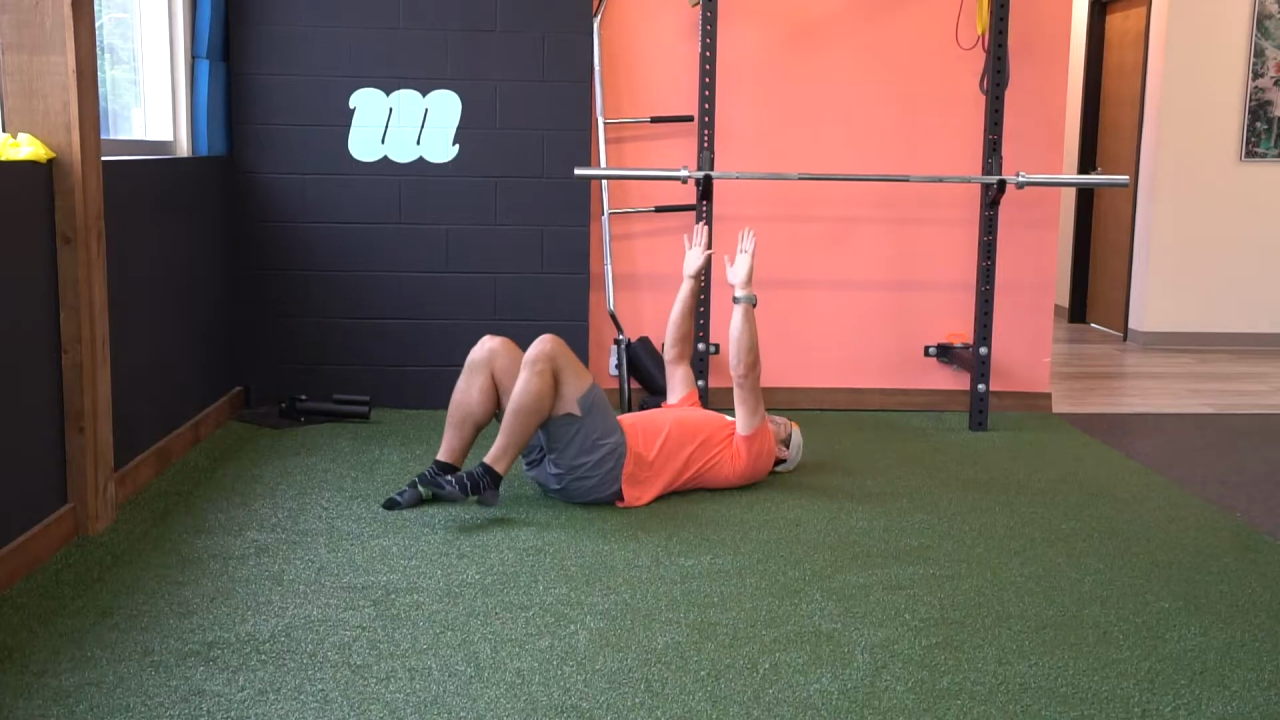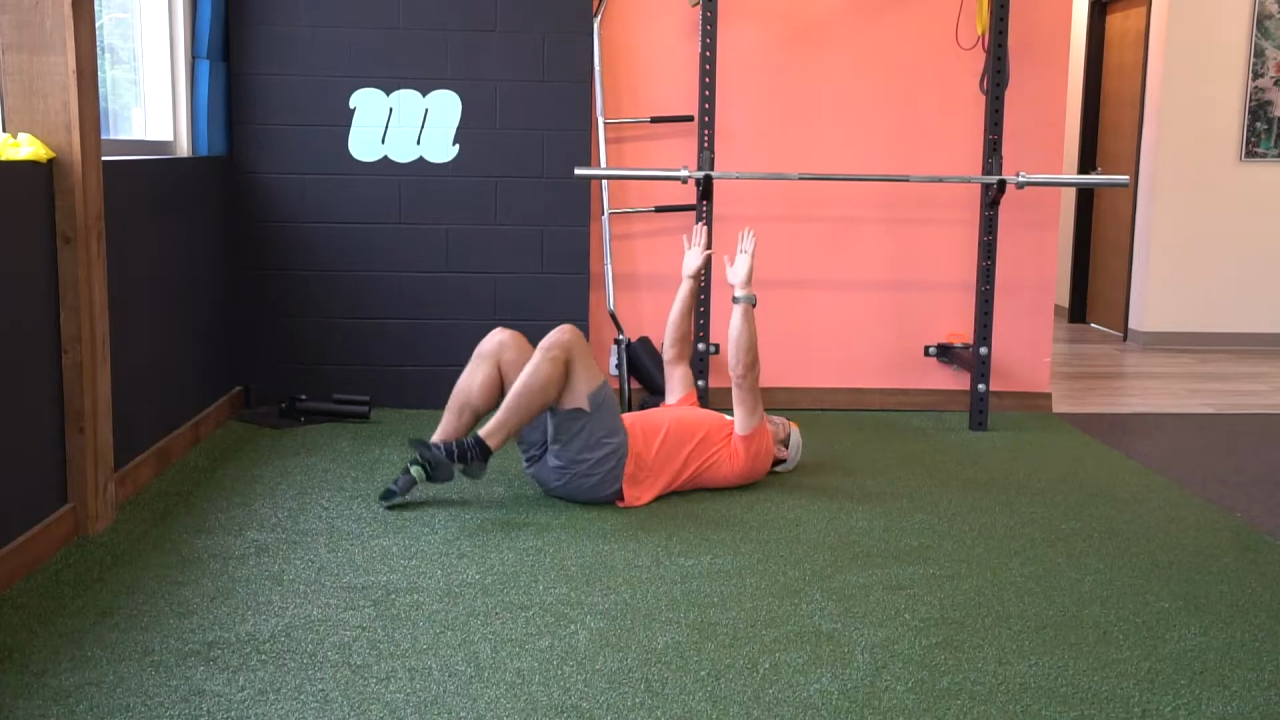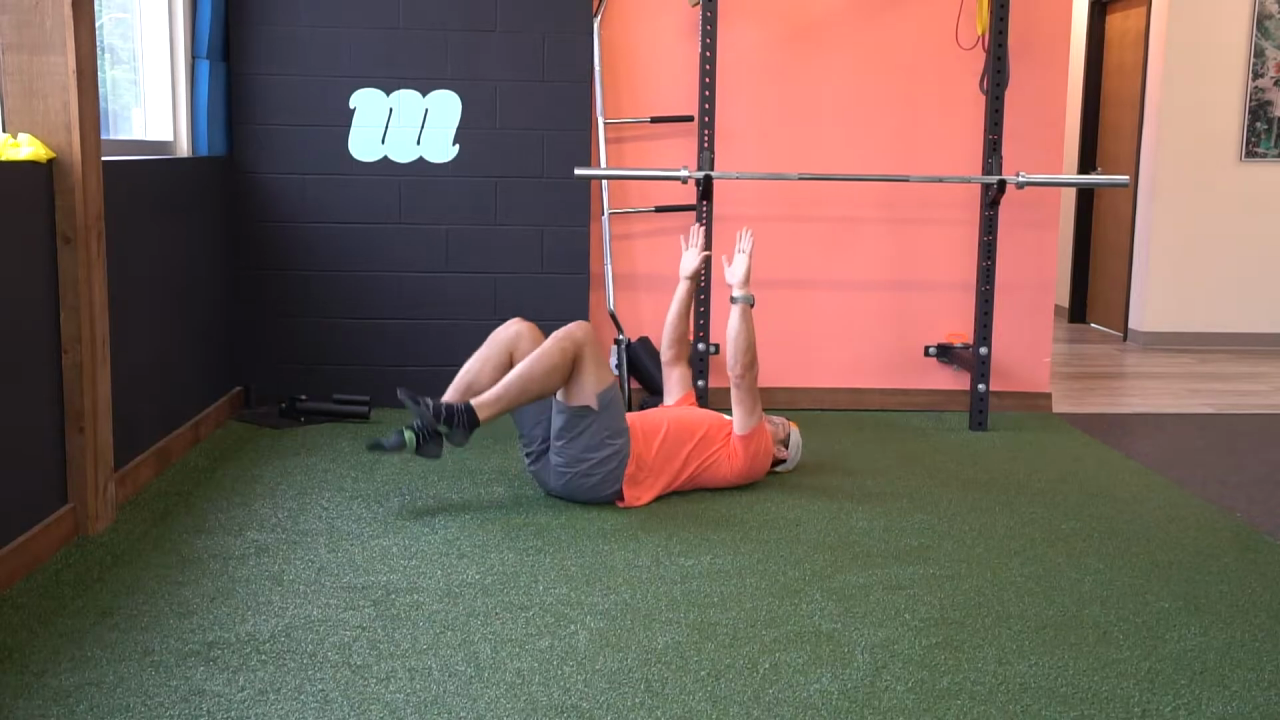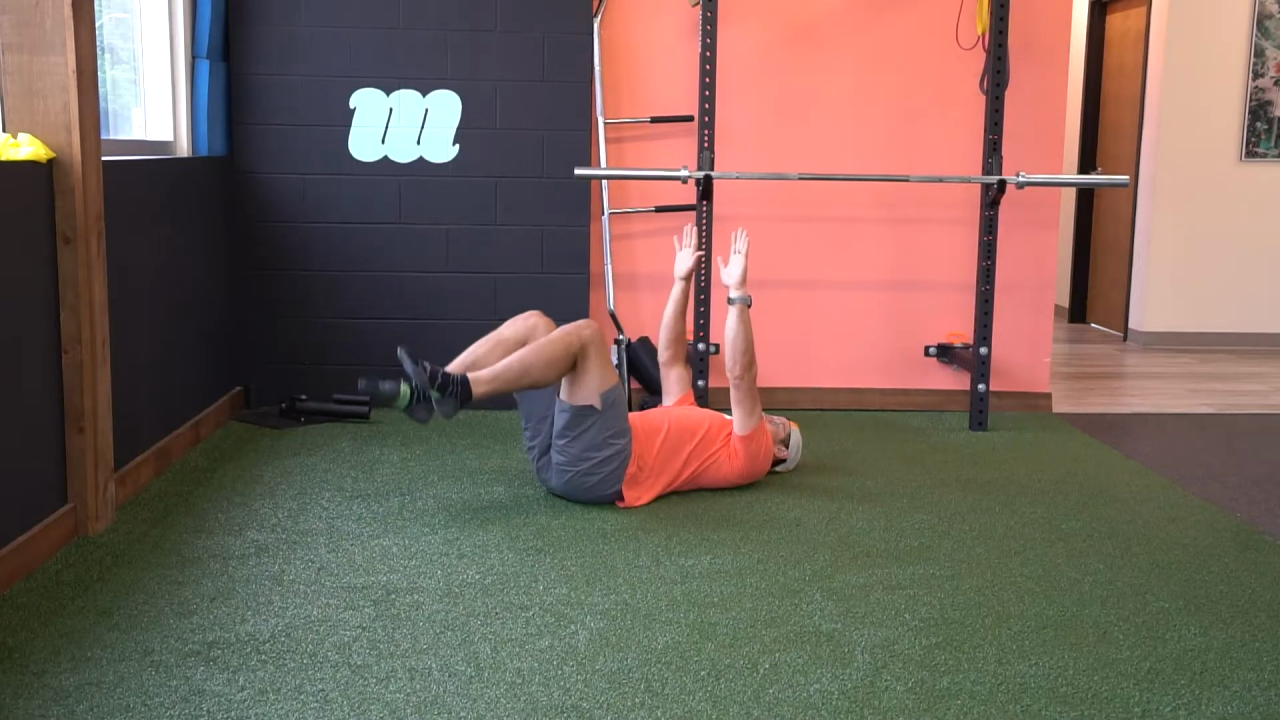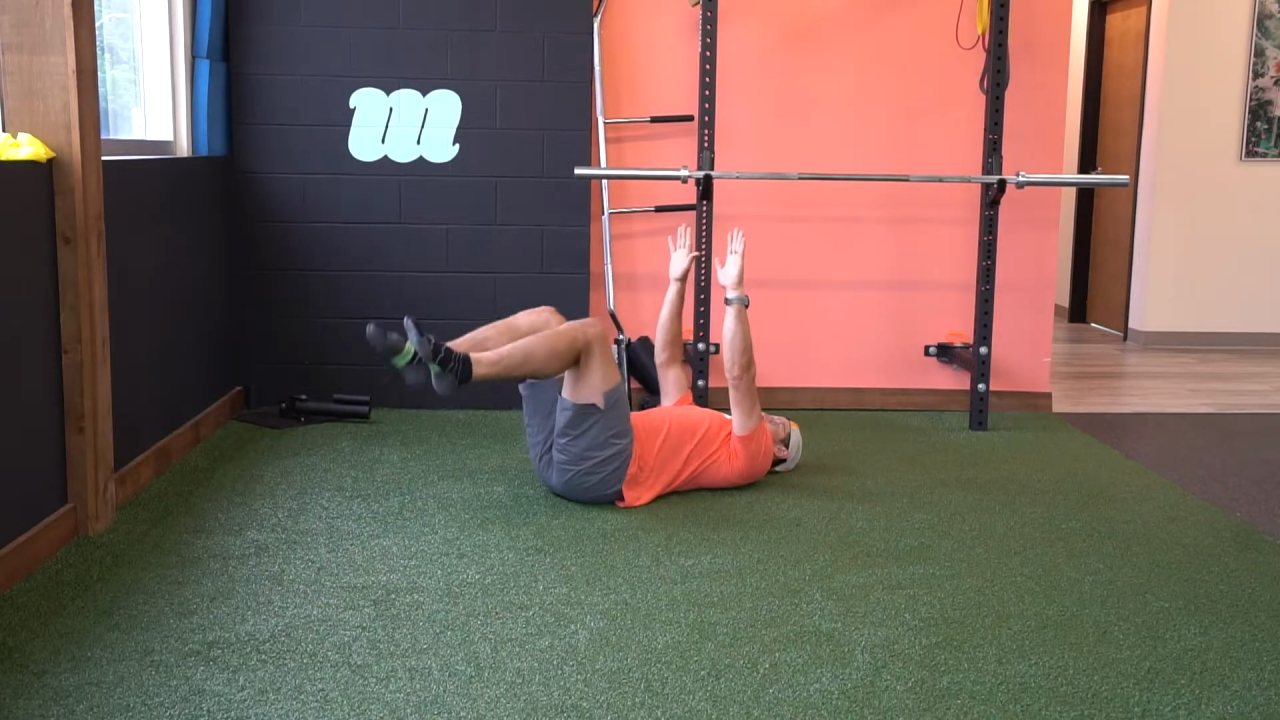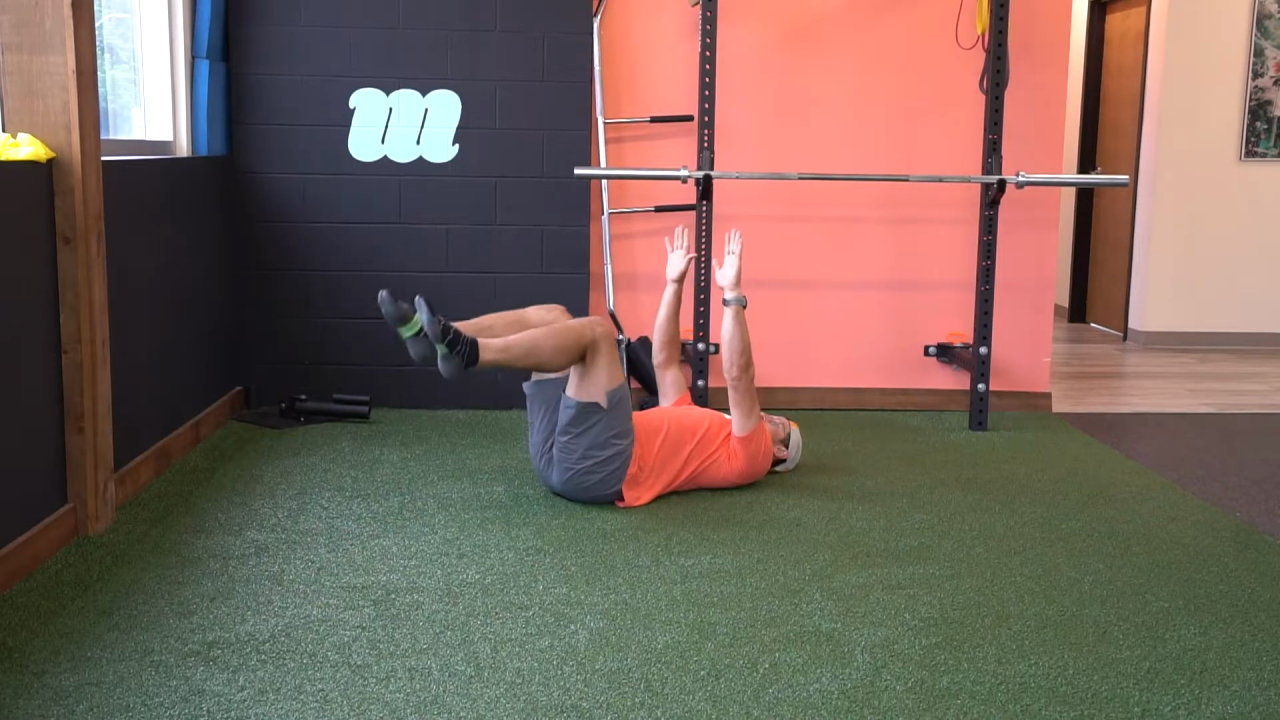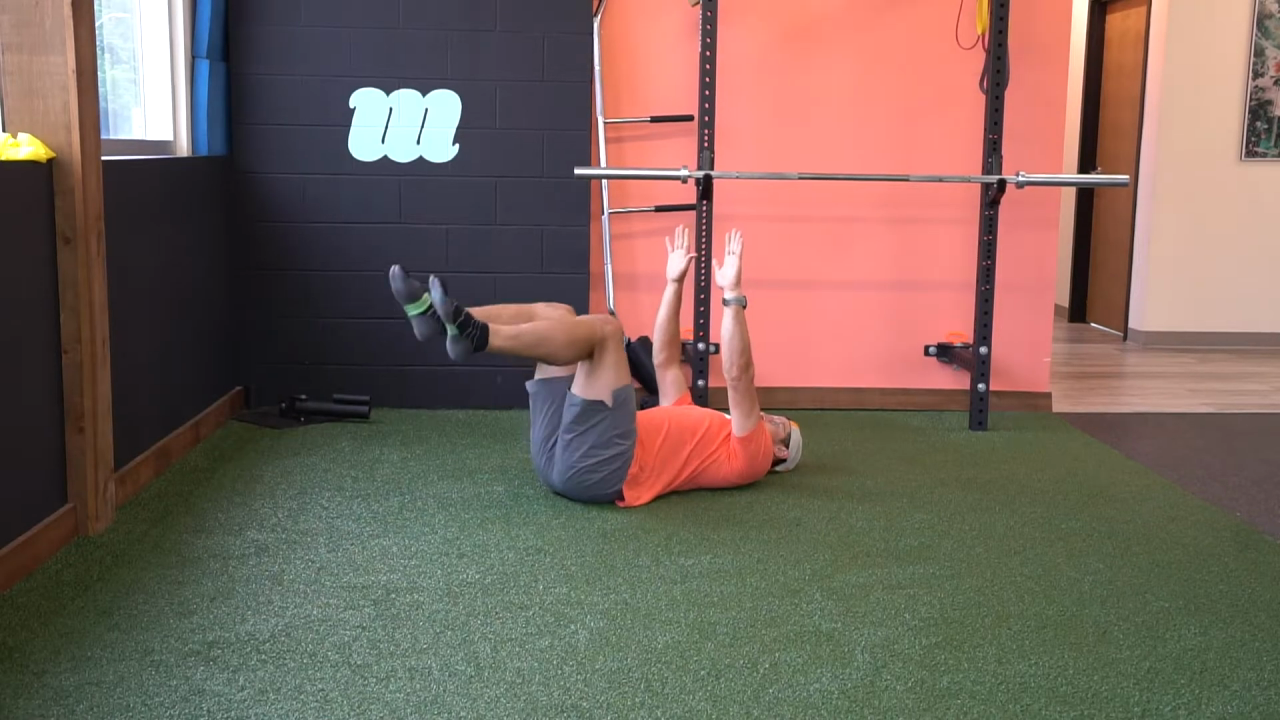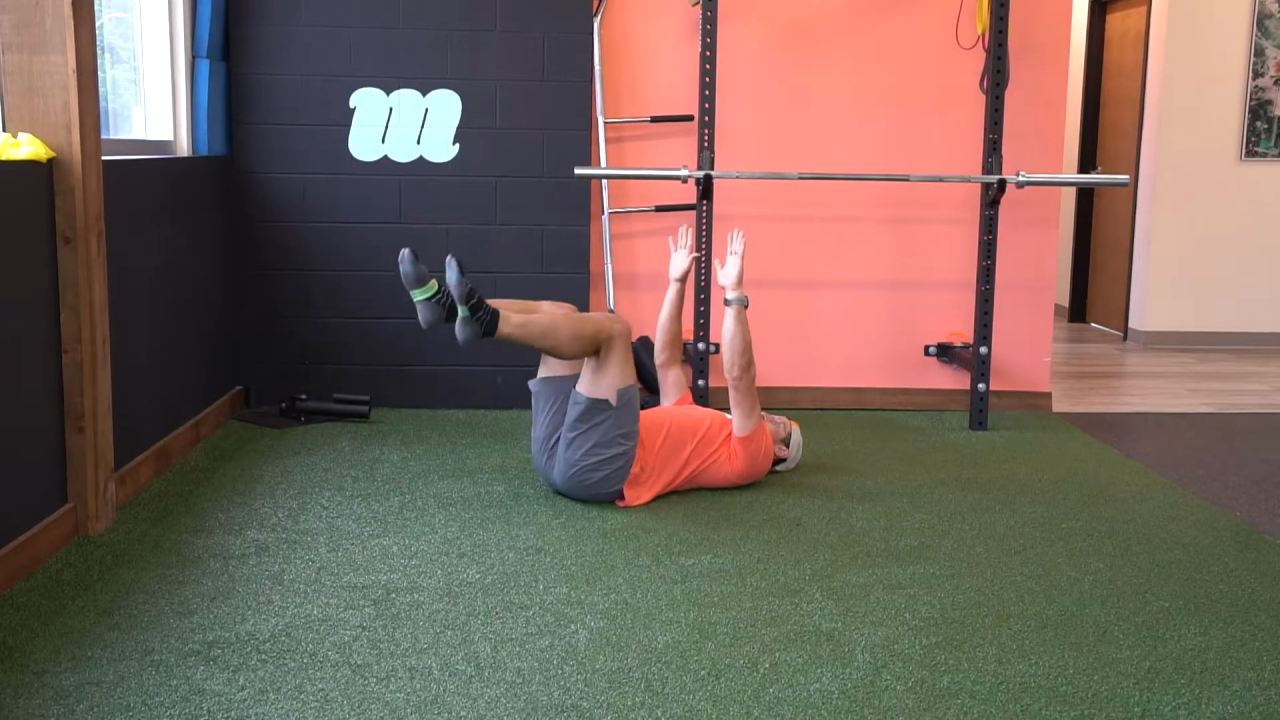
dt=0.1s
person 1, frame 1
left shoulder: (749, 456)
right shoulder: (701, 426)
left elbow: (745, 375)
right elbow: (675, 355)
left wrist: (742, 292)
right wrist: (690, 281)
left hip: (602, 468)
right hip: (561, 459)
left knee: (546, 349)
right knee: (492, 351)
left ankle: (487, 475)
right ankle: (443, 471)
person 1, frame 2
left shoulder: (748, 456)
right shoulder: (701, 426)
left elbow: (744, 375)
right elbow: (674, 355)
left wrist: (742, 292)
right wrist: (689, 280)
left hip: (601, 466)
right hip: (560, 456)
left knee: (564, 338)
right knee: (500, 342)
left ankle: (478, 448)
right ankle: (436, 457)
person 1, frame 3
left shoulder: (748, 454)
right shoulder: (699, 426)
left elbow: (743, 375)
right elbow: (673, 355)
left wrist: (740, 292)
right wrist: (688, 280)
left hip: (601, 468)
right hip: (559, 456)
left knee: (578, 335)
right knee: (519, 332)
left ankle: (465, 416)
right ankle: (427, 430)
person 1, frame 4
left shoulder: (749, 456)
right shoulder: (699, 425)
left elbow: (741, 375)
right elbow: (671, 356)
left wrist: (737, 293)
right wrist: (682, 281)
left hip: (601, 467)
right hip: (560, 454)
left knee: (584, 332)
right knee: (532, 323)
left ankle: (456, 392)
right ankle: (422, 394)
person 1, frame 5
left shoulder: (749, 456)
right shoulder: (699, 425)
left elbow: (740, 376)
right elbow: (667, 358)
left wrist: (735, 294)
right wrist: (678, 281)
left hip: (602, 468)
right hip: (559, 454)
left knee: (590, 331)
right knee: (544, 318)
left ankle: (459, 368)
right ankle: (426, 359)
person 1, frame 6
left shoulder: (748, 455)
right shoulder: (698, 426)
left elbow: (738, 376)
right elbow: (665, 359)
left wrist: (733, 295)
right wrist: (675, 283)
left hip: (600, 466)
right hip: (560, 453)
left knee: (596, 330)
right knee: (552, 317)
left ankle: (465, 353)
right ankle: (428, 335)
person 1, frame 7
left shoulder: (748, 455)
right shoulder: (698, 424)
left elbow: (739, 377)
right elbow: (665, 358)
left wrist: (732, 294)
right wrist: (675, 283)
left hip: (601, 468)
right hip: (561, 452)
left knee: (604, 328)
right knee: (557, 315)
left ankle: (476, 335)
right ankle: (440, 317)
person 1, frame 8
left shoulder: (749, 454)
right shoulder: (700, 424)
left elbow: (740, 377)
right elbow: (666, 359)
left wrist: (735, 294)
right wrist: (678, 283)
left hip: (601, 465)
right hip: (561, 451)
left knee: (611, 327)
right knee: (560, 315)
left ankle: (484, 322)
right ankle: (447, 308)
